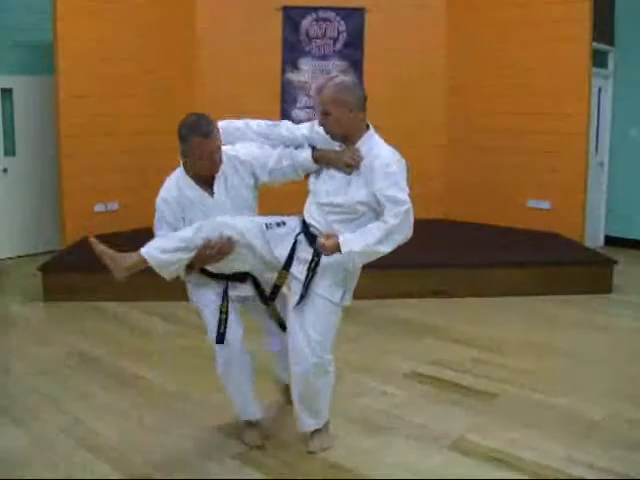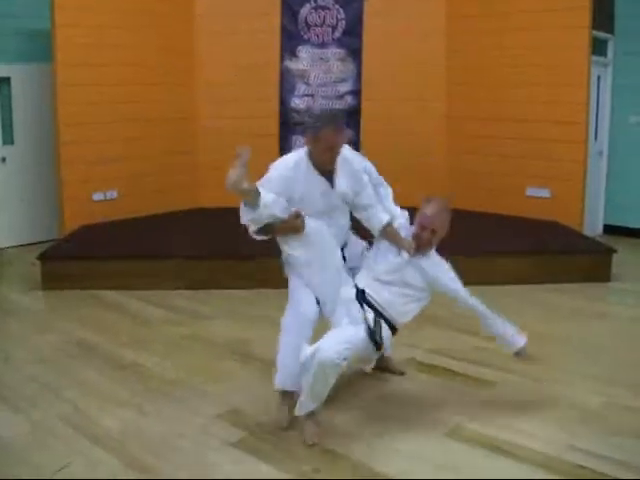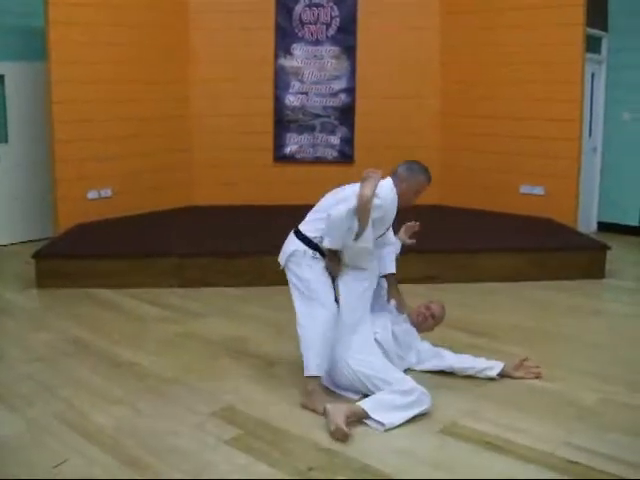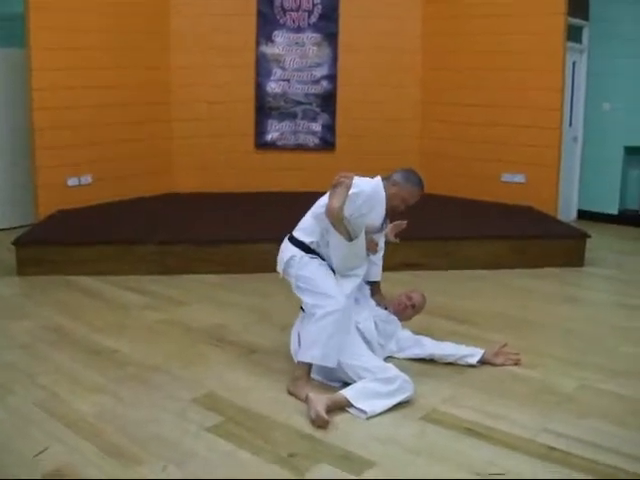
dt=1s
person 1, frame 1
left shoulder: (241, 160)
right shoulder: (171, 196)
left elbow: (288, 159)
left wrist: (331, 157)
right wrist: (200, 259)
right hip: (211, 284)
left knee: (288, 333)
right knee: (230, 352)
left ankle: (290, 386)
right ankle: (250, 419)
person 1, frame 2
left shoulder: (350, 161)
right shoulder: (285, 172)
left elbow: (369, 207)
right elbow: (250, 216)
left wrist: (401, 241)
right wrist: (280, 228)
left hip: (344, 252)
right knee: (303, 312)
left ankle: (378, 355)
right ankle: (286, 392)
person 1, frame 3
left shoulder: (386, 198)
right shoulder: (383, 196)
right elbow: (339, 219)
right wrist: (334, 259)
left hip: (322, 253)
right hip: (307, 252)
right knee: (321, 311)
right ankle: (312, 389)
person 1, frame 4
left shoulder: (380, 209)
right shoulder: (365, 190)
left elbow: (373, 252)
right elbow: (325, 214)
left wrist: (376, 292)
right wrist: (358, 237)
left hip: (325, 258)
right hip: (302, 255)
right knee: (333, 304)
right ankle: (300, 379)
person 2, frame 1
left shoulder: (385, 161)
right shoulder: (324, 138)
left elbow: (399, 224)
right elbow: (276, 134)
left wrist: (346, 245)
right wrist: (218, 131)
left hip: (329, 265)
right hip: (295, 237)
left knee: (310, 354)
right knee: (221, 231)
left ankle: (317, 424)
right ankle: (131, 261)
person 2, frame 2
left shoulder: (438, 272)
right shoulder: (397, 226)
left elbow: (472, 305)
left wrist: (515, 341)
left hip: (368, 326)
right hip: (347, 299)
left knee: (328, 355)
left ankle: (308, 411)
person 2, frame 3
left shoulder: (416, 348)
right shoulder: (384, 306)
left elbow: (452, 360)
left wrist: (502, 369)
right wrist: (398, 240)
right hip: (348, 350)
left knee: (419, 398)
left ankle: (346, 412)
person 2, frame 4
left shoulder: (396, 334)
right shoulder: (363, 295)
left elbow: (431, 347)
left wrist: (483, 355)
left knee: (401, 385)
left ankle: (328, 401)
